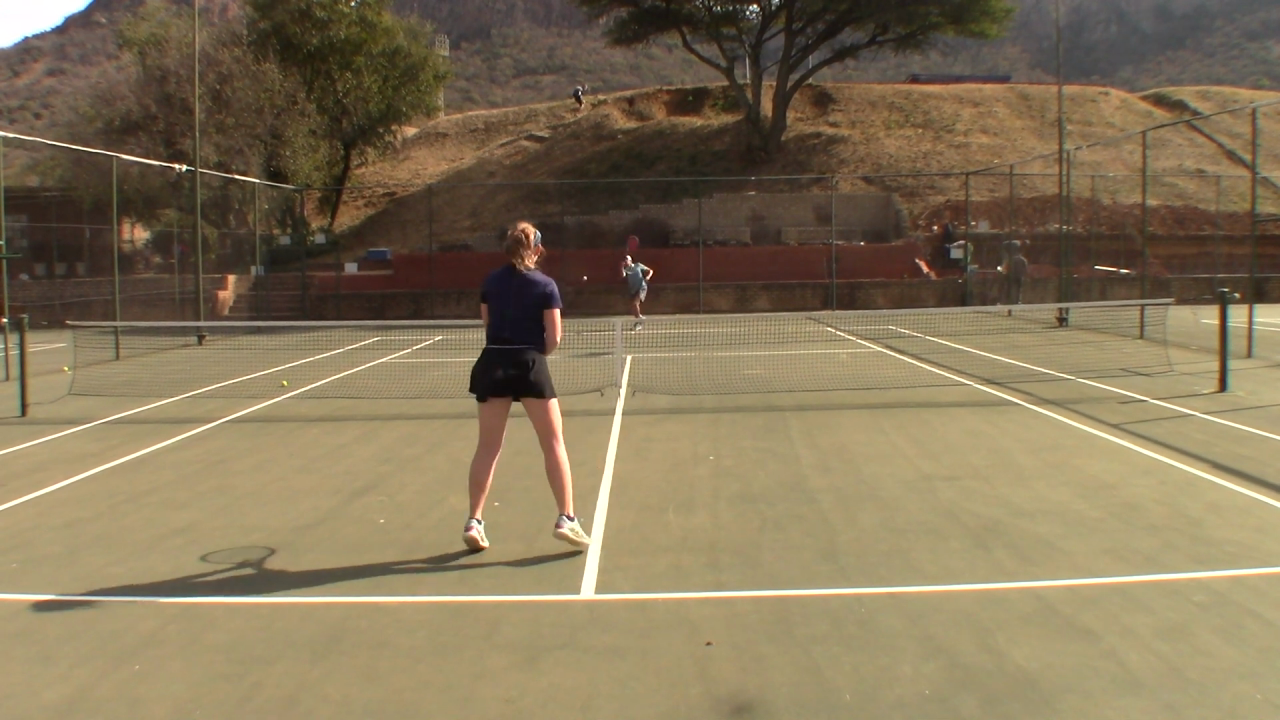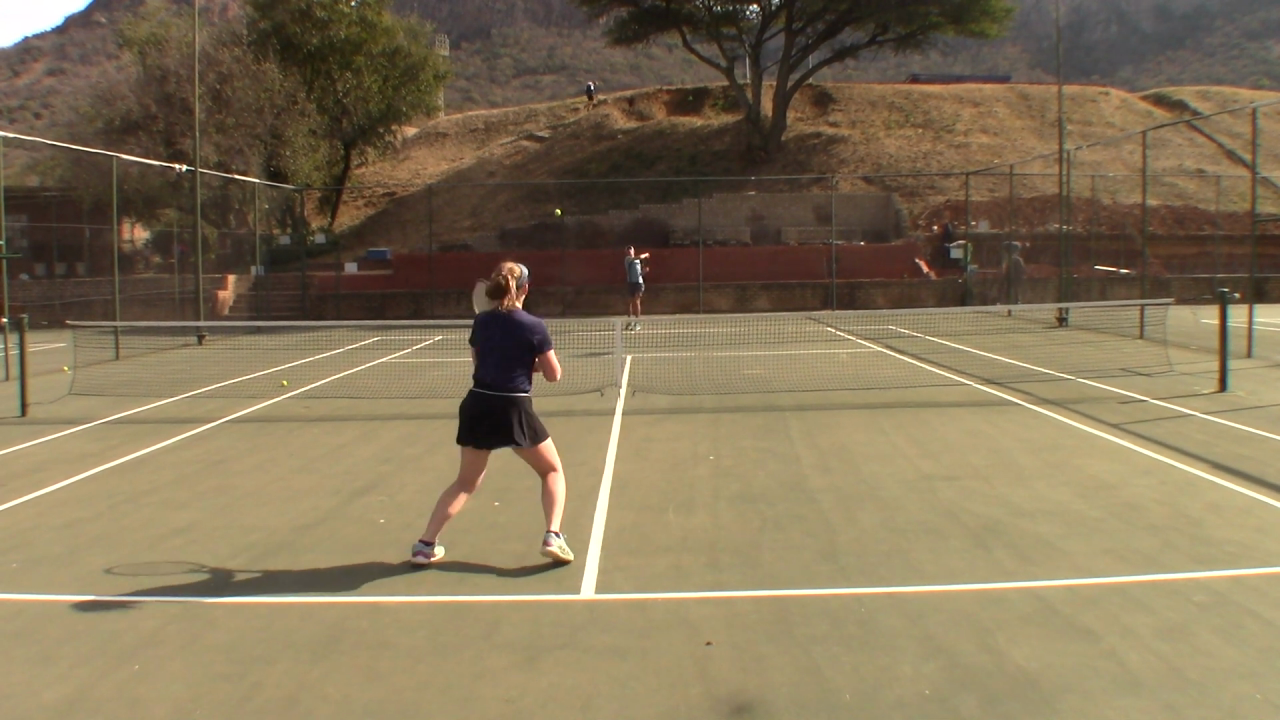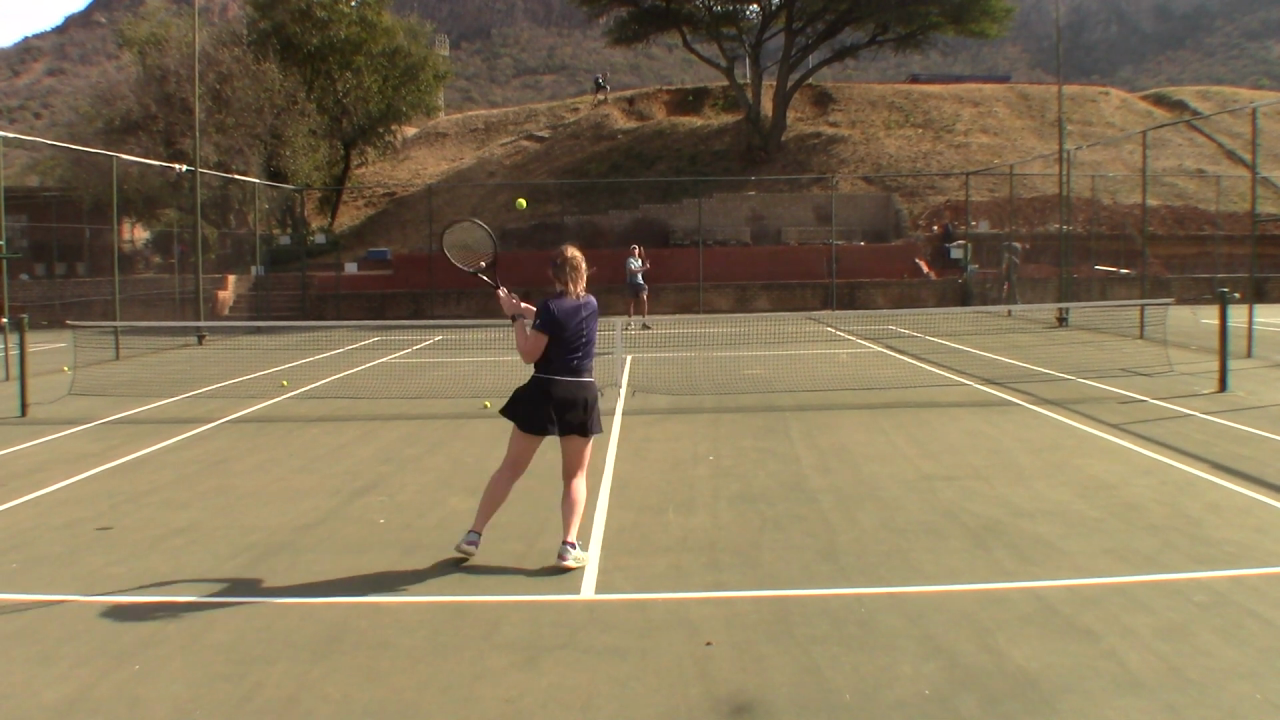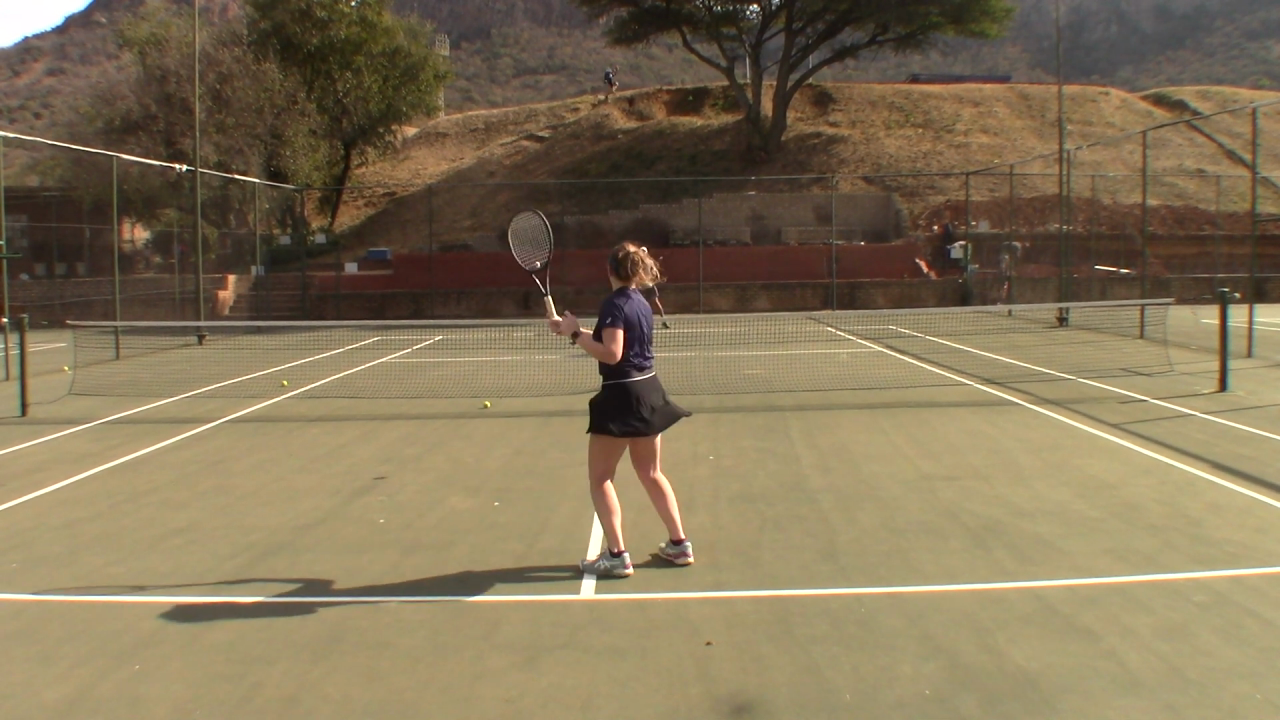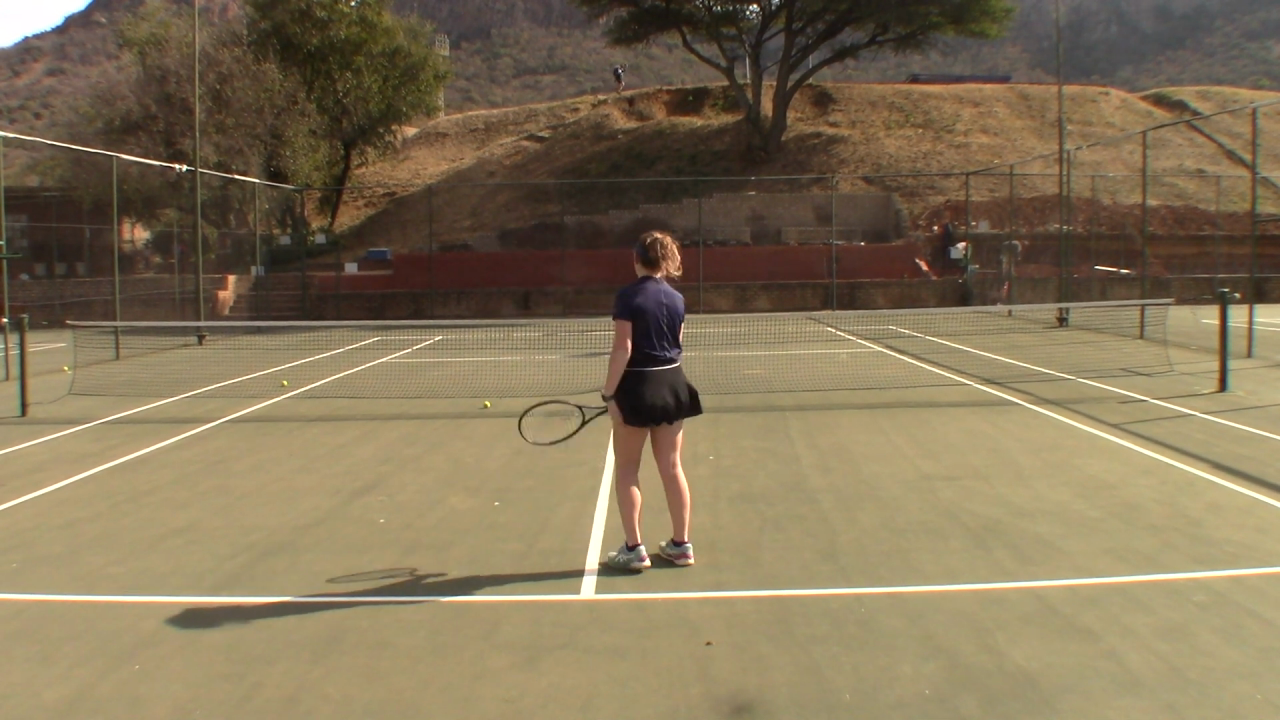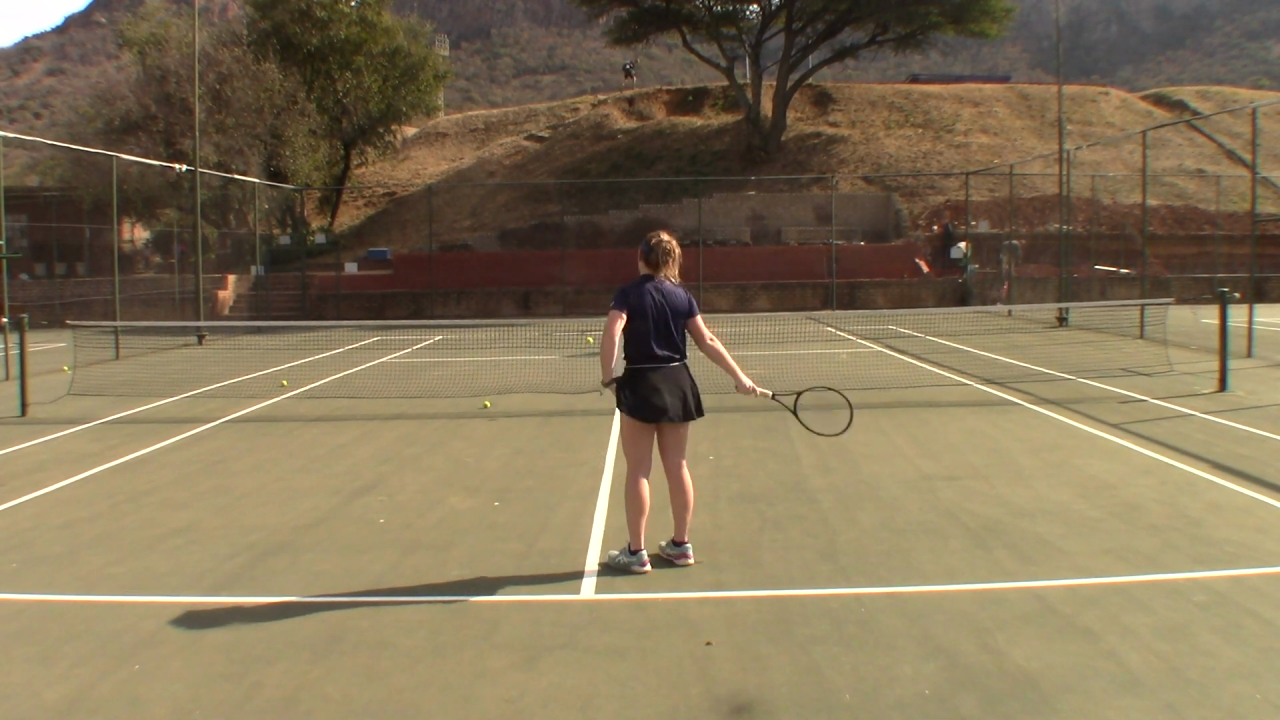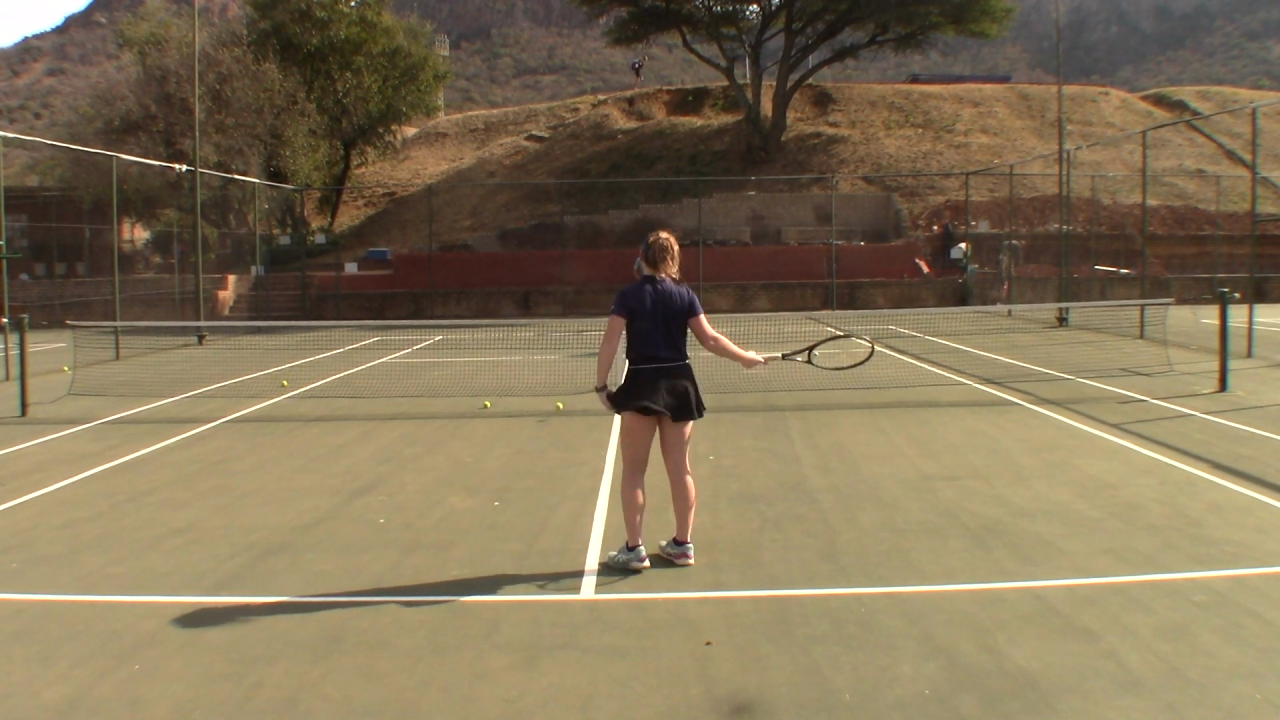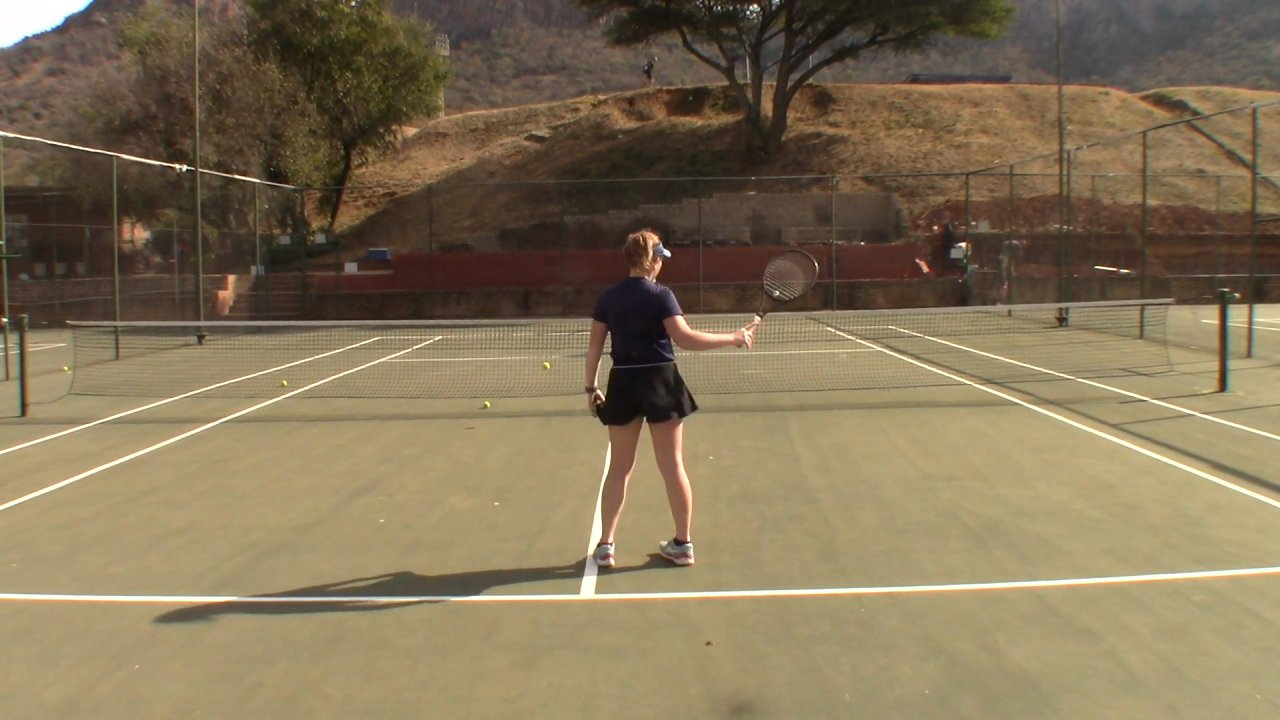
dt=0.3s
person 1, frame 1
left shoulder: (492, 280)
right shoulder: (545, 285)
left elbow: (487, 324)
right elbow: (554, 337)
left hip: (492, 363)
right hip: (530, 365)
left knee: (487, 448)
right knee: (553, 446)
left ankle: (475, 523)
right ankle: (567, 519)
person 1, frame 2
left shoulder: (481, 322)
right shoulder: (534, 326)
right elbow: (554, 374)
left hip: (479, 407)
right hip: (515, 410)
left knee: (466, 482)
right knee: (553, 472)
left ankle: (426, 544)
right ankle: (553, 536)
person 1, frame 3
left shoulder: (551, 307)
right shoulder: (592, 304)
left elbow: (530, 353)
left wrist: (518, 313)
right wrist: (521, 310)
left hip: (543, 394)
right hip: (581, 396)
left knee: (510, 470)
right knee: (576, 475)
left ankle: (474, 535)
right ankle: (569, 547)
person 1, frame 4
left shoulder: (614, 304)
right shoulder: (640, 302)
left elbow: (611, 355)
left wrist: (575, 335)
right wrist: (574, 329)
left hip: (621, 397)
right hip: (648, 392)
left knee: (599, 478)
right knee: (651, 474)
left ankle: (617, 556)
right ankle: (680, 543)
person 1, frame 5
left shoulder: (628, 296)
right shoulder: (676, 298)
left elbow: (622, 350)
left wrist: (609, 394)
left hip: (638, 387)
right hip: (672, 385)
left knee: (627, 471)
right knee: (671, 467)
left ankle: (634, 549)
right ankle: (681, 544)
person 1, frame 6
left shoulder: (628, 294)
right shoulder: (681, 296)
left elbow: (611, 337)
right elbow: (707, 341)
left wrist: (608, 378)
right wrist: (739, 377)
left hip: (641, 384)
right hip: (677, 382)
left knee: (637, 471)
right knee: (677, 467)
left ankle: (636, 552)
right ankle: (681, 544)
person 1, frame 7
left shoulder: (628, 296)
right shoulder: (684, 295)
left elbow: (609, 342)
right elbow: (709, 339)
left wrist: (602, 386)
right wrist: (745, 357)
left hip: (641, 385)
right hip: (678, 383)
left knee: (633, 471)
right knee: (679, 467)
left ankle: (635, 548)
right ankle: (683, 544)
person 1, frame 8
left shoulder: (608, 297)
right shoulder: (660, 295)
left elbow: (594, 346)
right elbow: (684, 338)
left wrist: (591, 387)
right wrist: (733, 338)
left hip: (623, 384)
right hip: (662, 382)
left knee: (619, 469)
right knee: (673, 466)
left ankle: (605, 545)
right ankle: (683, 543)
